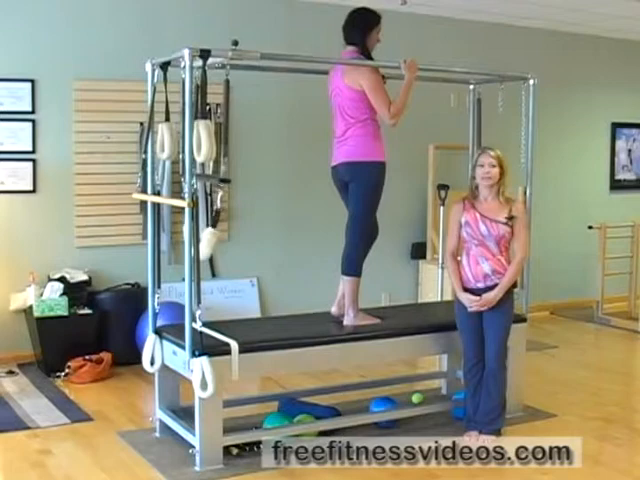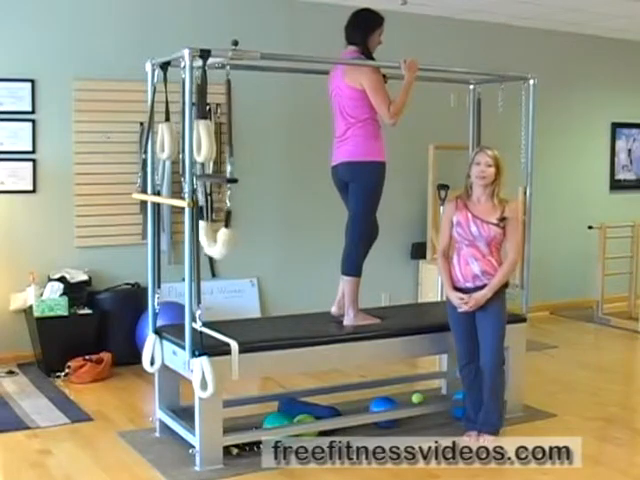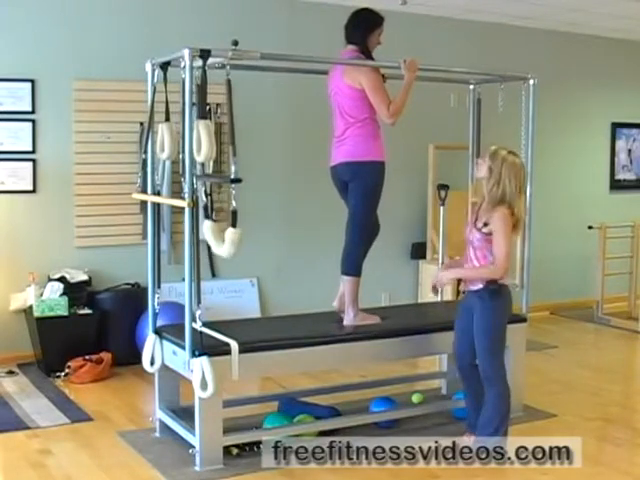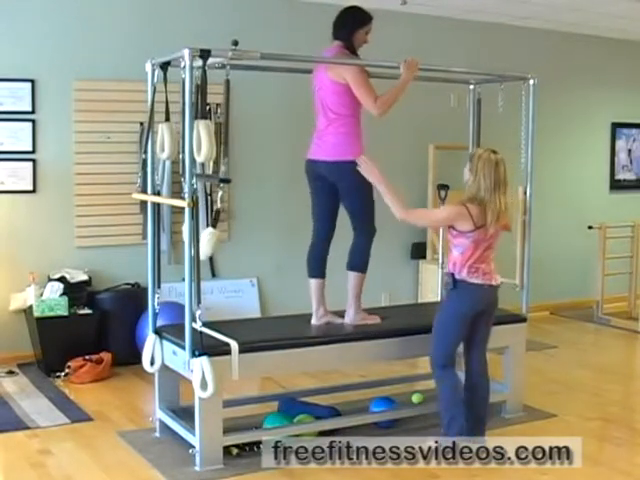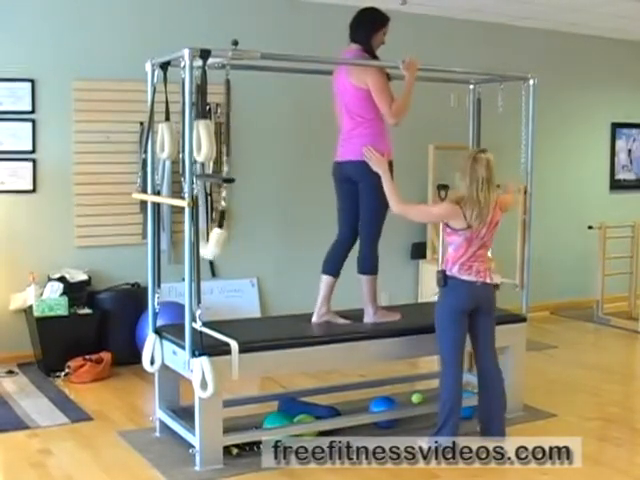
dt=1s
person 1, frame 1
left shoulder: (336, 70)
right shoulder: (363, 69)
right elbow: (390, 116)
left wrist: (378, 81)
right wrist: (409, 80)
left hip: (341, 162)
right hip: (364, 161)
left knee: (364, 231)
right knee: (360, 233)
left ankle: (341, 303)
right ankle: (352, 312)
person 1, frame 2
left shoulder: (337, 70)
right shoulder: (364, 69)
right elbow: (390, 115)
left wrist: (378, 82)
right wrist: (408, 79)
left hip: (341, 162)
right hip: (364, 161)
left knee: (364, 231)
right knee: (359, 233)
left ankle: (342, 303)
right ankle: (351, 312)
person 1, frame 3
left shoulder: (336, 68)
right shoulder: (363, 68)
right elbow: (389, 115)
left wrist: (377, 81)
right wrist: (408, 79)
left hip: (340, 162)
right hip: (364, 160)
left knee: (365, 228)
right knee: (359, 233)
left ankle: (343, 298)
right ankle: (352, 312)
person 1, frame 4
left shoulder: (322, 64)
right shoulder: (347, 63)
right elbow: (377, 107)
right wrist: (405, 78)
left hip: (317, 160)
right hip: (344, 159)
left knee: (322, 234)
right knee: (364, 231)
left ankle: (319, 310)
right ankle: (354, 309)
person 1, frame 5
left shoulder: (341, 69)
right shoulder: (369, 68)
right elbow: (393, 116)
right wrist: (410, 79)
left hip: (343, 162)
right hip: (370, 160)
left knee: (346, 234)
right knee: (369, 236)
left ankle: (322, 307)
right ankle: (372, 310)
person 2, frame 1
left shoulder: (514, 209)
right shoulder: (461, 208)
left elbow: (520, 255)
right elbow: (450, 254)
left wrist: (496, 293)
right wrist: (460, 292)
left hip: (499, 294)
right hip: (467, 294)
left knee: (494, 360)
right knee: (472, 360)
left ankle: (490, 425)
right ankle: (473, 422)
person 2, frame 2
left shoulder: (507, 210)
right shoulder: (453, 207)
left elbow: (513, 257)
right elbow: (442, 253)
left wrist: (485, 293)
right wrist: (450, 291)
left hip: (491, 294)
right hip: (458, 294)
left knee: (491, 362)
right knee: (467, 362)
left ankle: (490, 428)
right ankle: (473, 423)
person 2, frame 3
left shoulder: (501, 214)
right shoulder: (481, 207)
left elbow: (499, 268)
left wrist: (454, 273)
right wrist: (450, 267)
left hip: (490, 298)
right hip: (472, 296)
left knee: (490, 369)
right knee: (464, 361)
left ankle: (492, 438)
right ankle: (478, 426)
person 2, frame 4
left shoulder: (459, 212)
right shoulder: (499, 212)
left elbow: (403, 214)
left wrist: (378, 180)
left hip: (463, 292)
right hip: (489, 292)
left knee: (442, 362)
right knee: (476, 361)
left ankle: (453, 434)
right ankle: (474, 432)
person 2, frame 5
left shoulder: (453, 210)
right shoulder: (496, 206)
left elbow: (400, 208)
right elbow: (511, 196)
left wrist: (383, 172)
right wrist: (510, 189)
left hip: (456, 289)
right hip: (485, 290)
left knee: (452, 366)
right knee: (488, 361)
left ankle: (445, 439)
right ankle: (495, 433)
